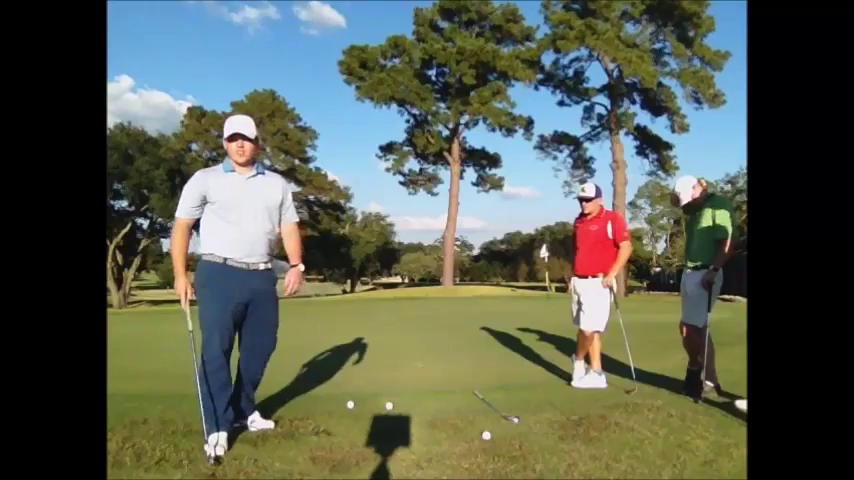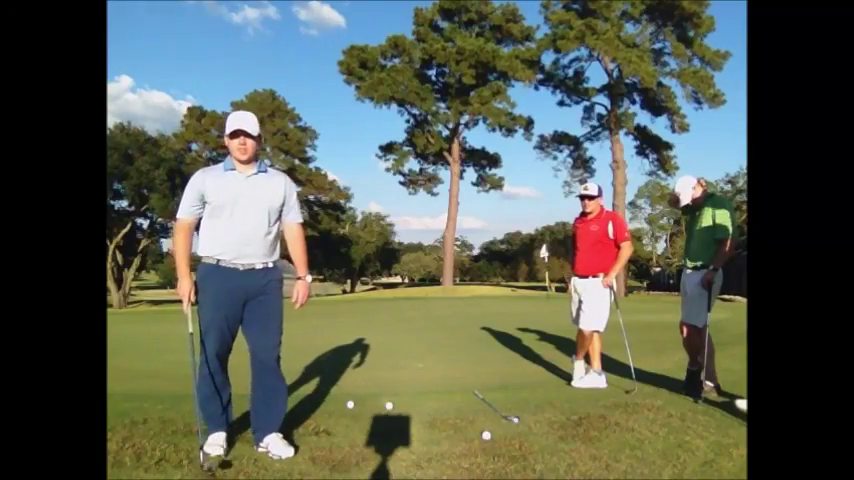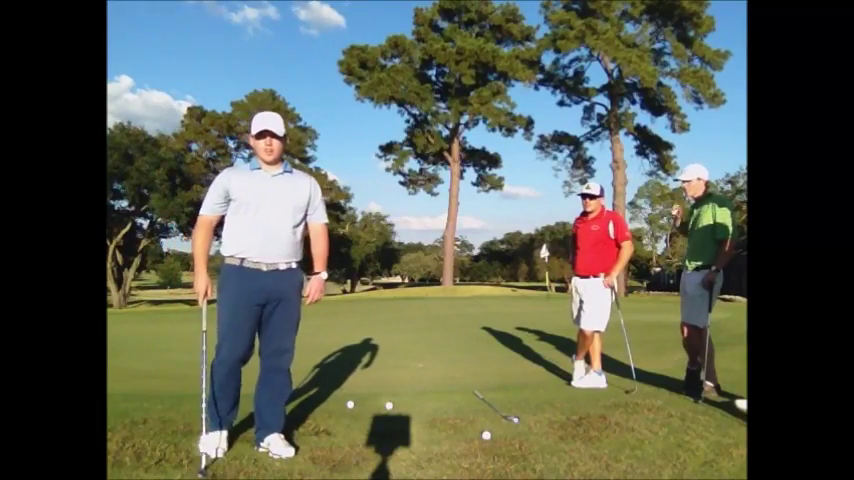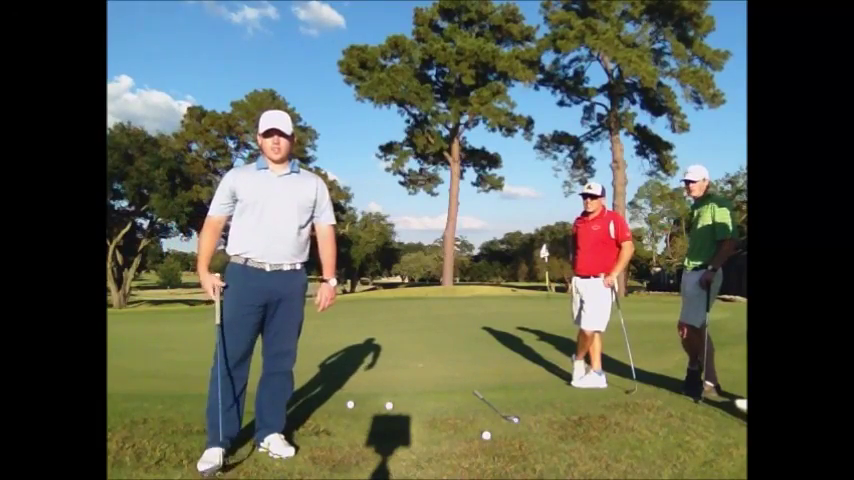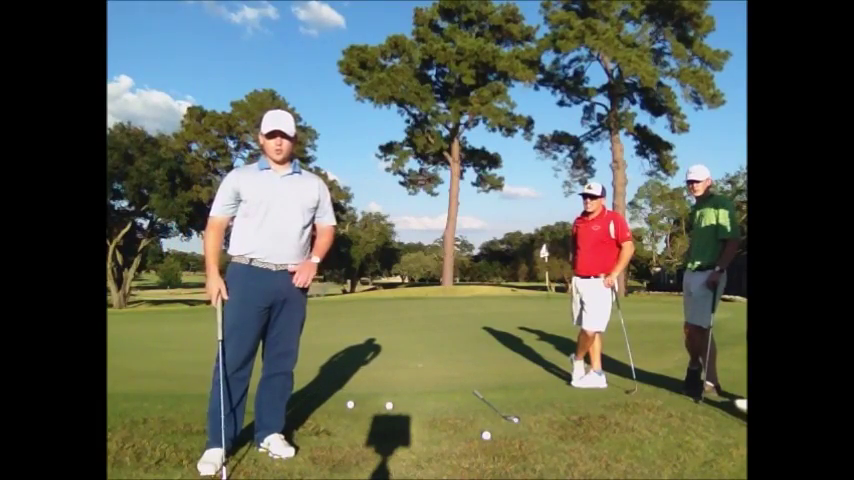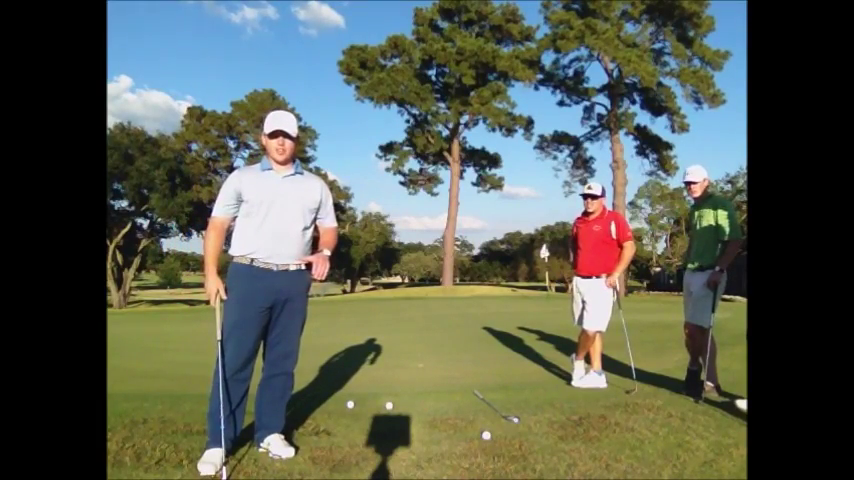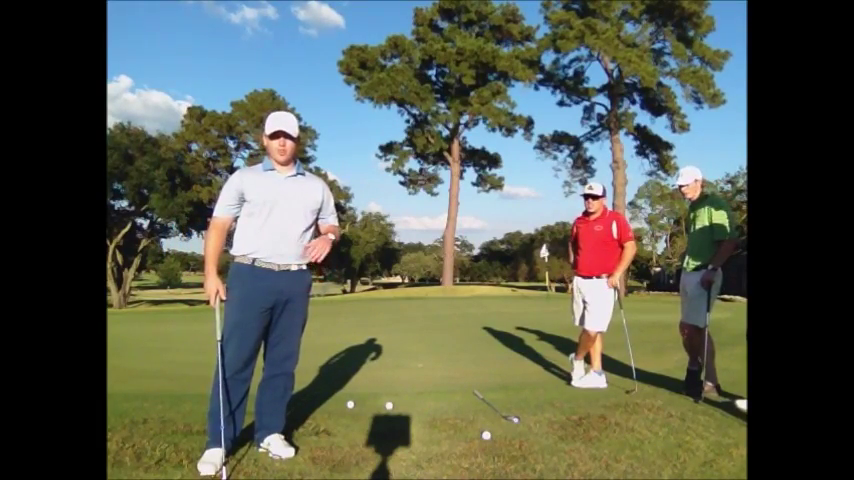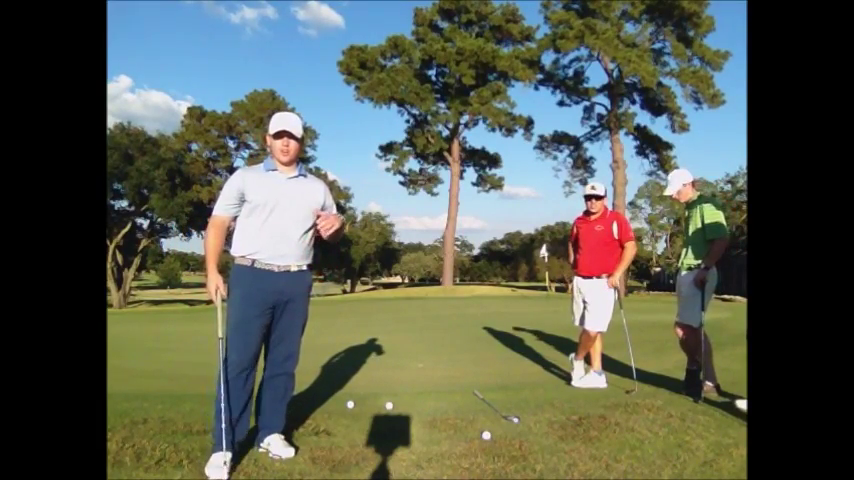
dt=0.5s
person 1, frame 1
left shoulder: (277, 184)
right shoulder: (205, 179)
left elbow: (289, 227)
right elbow: (182, 226)
left wrist: (296, 265)
right wrist: (181, 274)
left hip: (262, 276)
right hip: (219, 274)
left knee: (260, 347)
right knee: (215, 352)
left ankle: (243, 408)
right ankle: (218, 427)
person 1, frame 2
left shoulder: (281, 182)
right shoulder: (205, 179)
left elbow: (293, 230)
right elbow: (183, 227)
left wrist: (303, 276)
right wrist: (184, 276)
left hip: (264, 278)
right hip: (218, 275)
left knee: (267, 354)
right knee: (214, 354)
left ankle: (268, 431)
right ankle: (217, 428)
person 1, frame 3
left shoulder: (306, 183)
right shoulder: (230, 178)
left elbow: (318, 230)
right elbow: (205, 223)
left wrist: (319, 274)
right wrist: (200, 270)
left hip: (286, 279)
right hip: (241, 276)
left knee: (278, 358)
right knee: (230, 355)
left ankle: (269, 432)
right ankle: (218, 426)
person 1, frame 4
left shoulder: (313, 184)
right shoulder: (237, 178)
left elbow: (325, 231)
right elbow: (213, 224)
left wrist: (329, 279)
right wrist: (203, 269)
left hip: (290, 281)
right hip: (244, 276)
left knee: (281, 360)
right knee: (231, 358)
left ankle: (270, 432)
right ankle: (217, 442)
person 1, frame 5
left shoulder: (314, 184)
right shoulder: (239, 178)
left elbow: (326, 228)
right elbow: (216, 225)
left wrist: (314, 260)
right wrist: (213, 273)
left hip: (292, 281)
right hip: (247, 275)
left knee: (281, 361)
right knee: (233, 359)
left ankle: (270, 432)
right ankle: (217, 443)
person 1, frame 6
left shoulder: (316, 185)
right shoulder: (242, 178)
left elbow: (329, 228)
right elbow: (217, 225)
left wrist: (324, 253)
right wrist: (211, 273)
left hip: (294, 281)
right hip: (249, 275)
left knee: (282, 361)
right knee: (234, 360)
left ankle: (270, 432)
right ankle: (218, 442)
person 1, frame 7
left shoulder: (317, 186)
right shoulder: (244, 179)
left elbow: (331, 226)
right elbow: (218, 225)
left wrist: (329, 237)
right wrist: (211, 273)
left hip: (295, 281)
right hip: (250, 275)
left knee: (282, 361)
right knee: (235, 360)
left ankle: (270, 432)
right ankle: (218, 442)
person 1, frame 8
left shoulder: (317, 187)
right shoulder: (245, 178)
left elbow: (330, 232)
right elbow: (218, 224)
left wrist: (336, 224)
right wrist: (212, 270)
left hip: (295, 281)
right hip: (251, 276)
left knee: (283, 361)
right knee: (238, 360)
left ankle: (270, 432)
right ankle: (223, 446)
person 2, frame 1
left shoulder: (719, 204)
right shoulder: (694, 206)
left elbow: (726, 243)
right elbow: (674, 201)
left wrist: (713, 270)
right wrist: (682, 189)
left hip: (705, 274)
right hip: (689, 272)
left knee: (691, 327)
right knee: (693, 327)
left ankle: (702, 374)
right ankle: (702, 375)
person 2, frame 2
left shoulder: (719, 204)
right shoulder: (694, 207)
left elbow: (727, 243)
right elbow: (672, 202)
left wrist: (713, 270)
right wrist: (683, 191)
left hip: (705, 274)
right hip: (688, 272)
left knee: (691, 327)
right knee: (694, 327)
left ankle: (702, 374)
right ankle: (703, 376)
person 2, frame 3
left shoulder: (719, 204)
right shoulder: (695, 207)
left elbow: (729, 243)
left wrist: (714, 271)
right wrist: (678, 219)
left hip: (705, 274)
right hip: (688, 273)
left knee: (691, 327)
right knee: (695, 328)
left ankle: (701, 374)
right ankle: (706, 379)
person 2, frame 4
left shoulder: (718, 204)
right shoulder: (695, 208)
left elbow: (729, 242)
left wrist: (711, 270)
right wrist: (690, 270)
left hip: (704, 274)
right hip: (689, 273)
left knee: (686, 327)
right knee: (696, 328)
left ankle: (700, 372)
right ankle: (709, 380)
person 2, frame 5
left shoulder: (721, 204)
right shoulder: (695, 209)
left elbow: (733, 242)
left wrist: (718, 270)
right wrist: (688, 261)
left hip: (708, 274)
right hip: (691, 273)
left knee: (694, 327)
right knee: (699, 328)
left ankle: (695, 368)
right ankle: (709, 380)
person 2, frame 6
left shoulder: (720, 205)
right shoulder: (693, 209)
left elbow: (734, 242)
left wrist: (718, 270)
right wrist: (687, 262)
left hip: (708, 275)
right hip: (691, 273)
left knee: (694, 328)
right knee: (697, 329)
left ankle: (698, 371)
right ankle: (707, 378)
person 2, frame 7
left shoulder: (715, 205)
right shoulder: (692, 208)
left elbow: (729, 242)
left wrist: (711, 269)
right wrist: (685, 267)
left hip: (705, 274)
right hip: (689, 273)
left knee: (690, 327)
right knee: (695, 328)
left ankle: (701, 373)
right ankle: (703, 375)
person 2, frame 8
left shoulder: (707, 205)
right shoulder: (689, 208)
left elbow: (721, 240)
left wrist: (705, 268)
right wrist: (683, 267)
left hip: (699, 274)
right hip: (685, 272)
left knee: (685, 327)
right knee: (691, 328)
left ankle: (701, 373)
right ankle: (708, 380)
person 3, frame 1
left shoulder: (612, 219)
right shoulder: (578, 221)
left elbow: (626, 247)
left wrist: (611, 274)
right wrist: (573, 274)
left hip: (598, 283)
right hip: (579, 281)
left knee: (589, 328)
right knee: (589, 329)
left ankle: (578, 361)
right ankle: (596, 374)
person 3, frame 2
left shoulder: (612, 219)
right shoulder: (578, 222)
left elbow: (627, 247)
left wrist: (611, 274)
right wrist: (573, 273)
left hip: (598, 283)
right hip: (578, 281)
left knee: (587, 327)
right knee: (589, 329)
left ankle: (578, 361)
right ankle: (596, 374)
person 3, frame 3
left shoulder: (613, 219)
right shoulder: (578, 222)
left elbow: (627, 247)
left wrist: (613, 274)
right wrist: (574, 274)
left hip: (599, 283)
right hip: (579, 281)
left knee: (589, 328)
right knee: (590, 329)
left ankle: (578, 361)
right ankle: (596, 374)
person 3, frame 4
left shoulder: (613, 219)
right shoulder: (579, 222)
left elbow: (628, 247)
left wrist: (613, 274)
right wrist: (574, 272)
left hip: (600, 282)
right hip: (579, 281)
left knee: (589, 328)
right knee: (590, 329)
left ankle: (578, 360)
right ankle: (596, 374)
person 3, frame 5
left shoulder: (614, 219)
right shoulder: (578, 222)
left elbow: (628, 247)
left wrist: (614, 274)
left hip: (600, 283)
right hip: (579, 282)
left knee: (591, 329)
right knee: (590, 329)
left ankle: (577, 359)
right ankle: (596, 374)
person 3, frame 6
left shoulder: (614, 219)
right shoulder: (579, 222)
left elbow: (629, 247)
left wrist: (615, 274)
right wrist: (574, 267)
left hip: (601, 283)
right hip: (580, 281)
left knee: (591, 328)
right knee: (590, 329)
left ankle: (578, 359)
right ankle: (596, 374)
person 3, frame 7
left shoulder: (615, 219)
right shoulder: (579, 222)
left elbow: (630, 247)
left wrist: (617, 274)
right wrist: (574, 266)
left hip: (603, 283)
right hip: (580, 282)
left knee: (593, 329)
right knee: (591, 329)
left ankle: (577, 359)
right ankle: (597, 374)
person 3, frame 8
left shoulder: (616, 219)
right shoulder: (579, 222)
left elbow: (630, 247)
right elbow: (572, 244)
left wrist: (617, 274)
right wrist: (573, 266)
left hip: (603, 283)
right hip: (581, 282)
left knee: (593, 329)
right knee: (590, 329)
left ankle: (577, 359)
right ankle: (596, 374)
